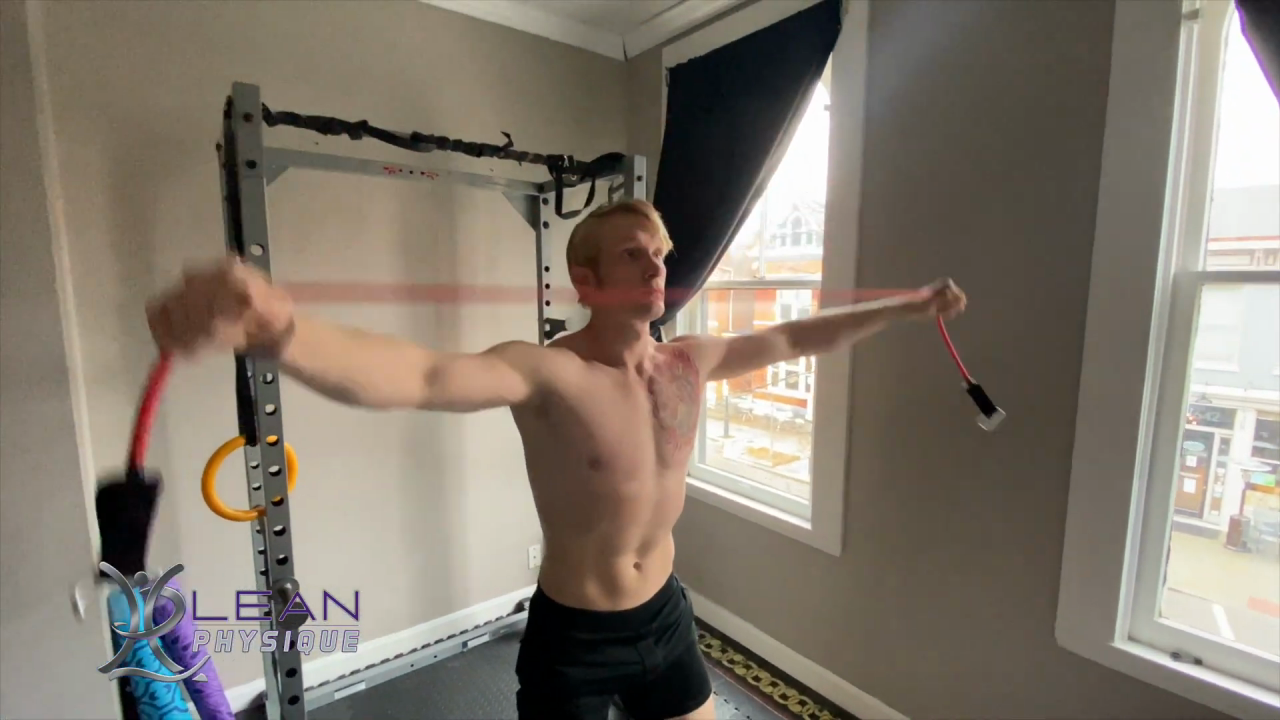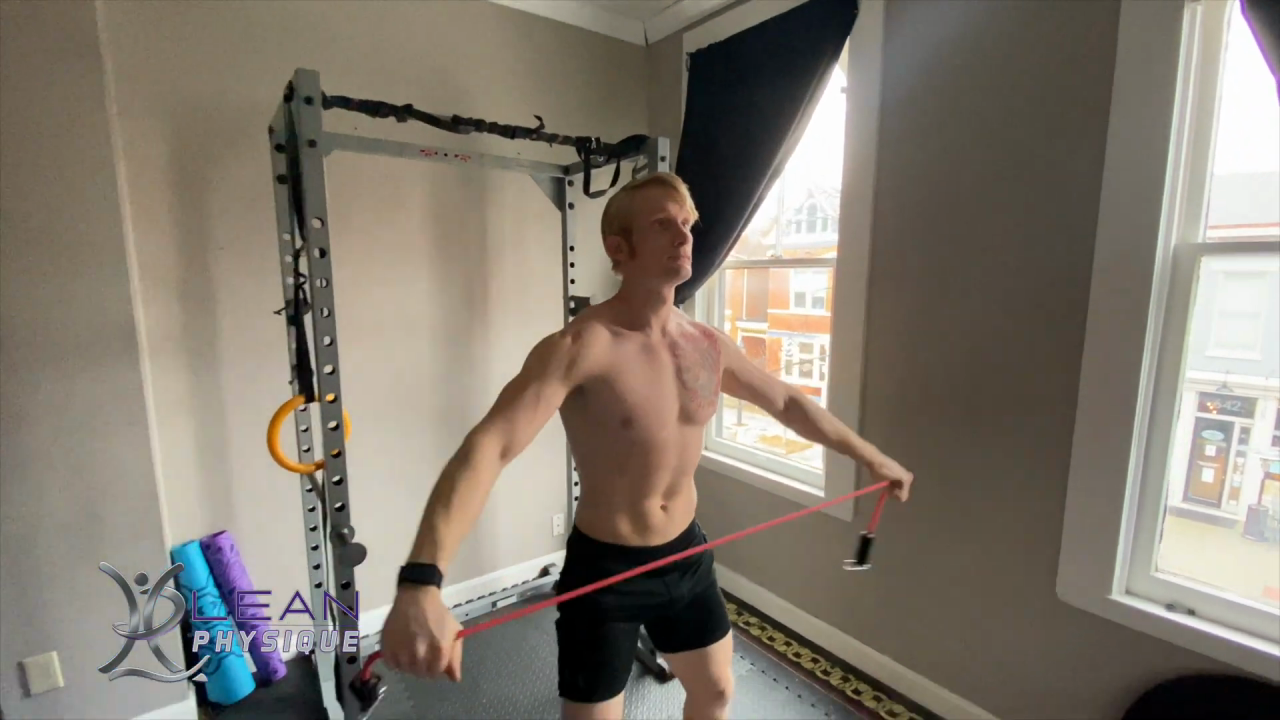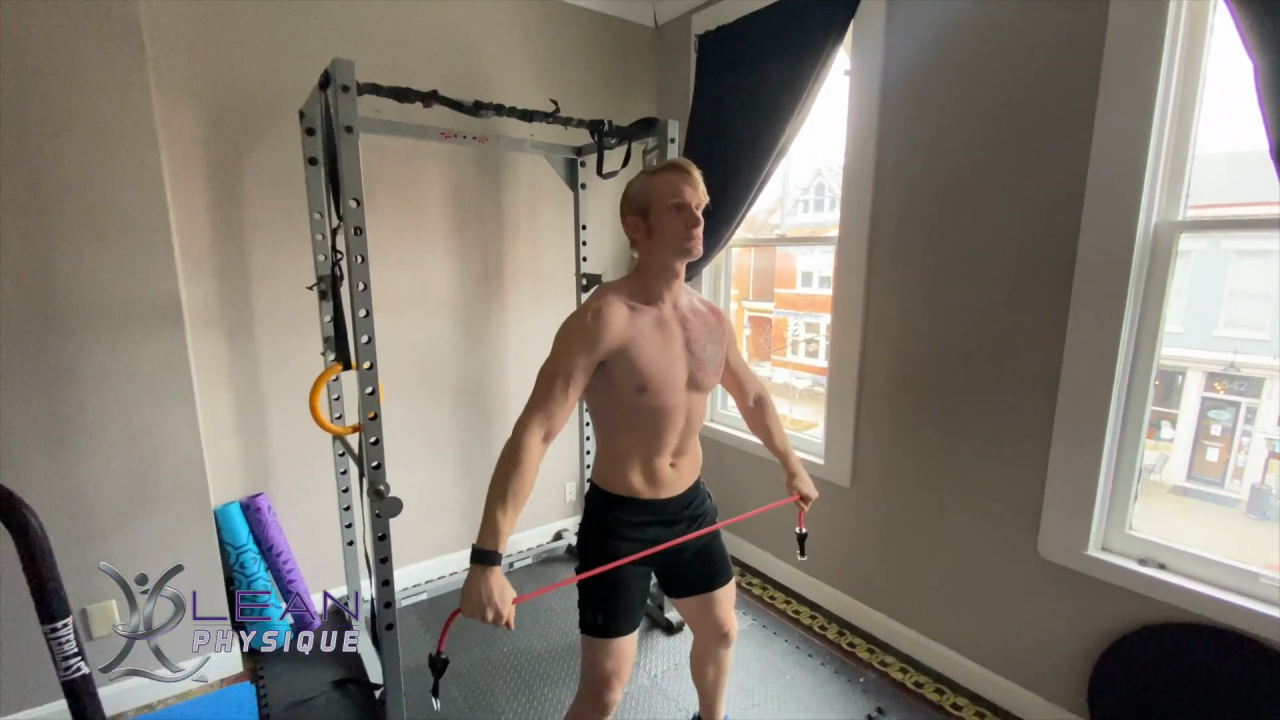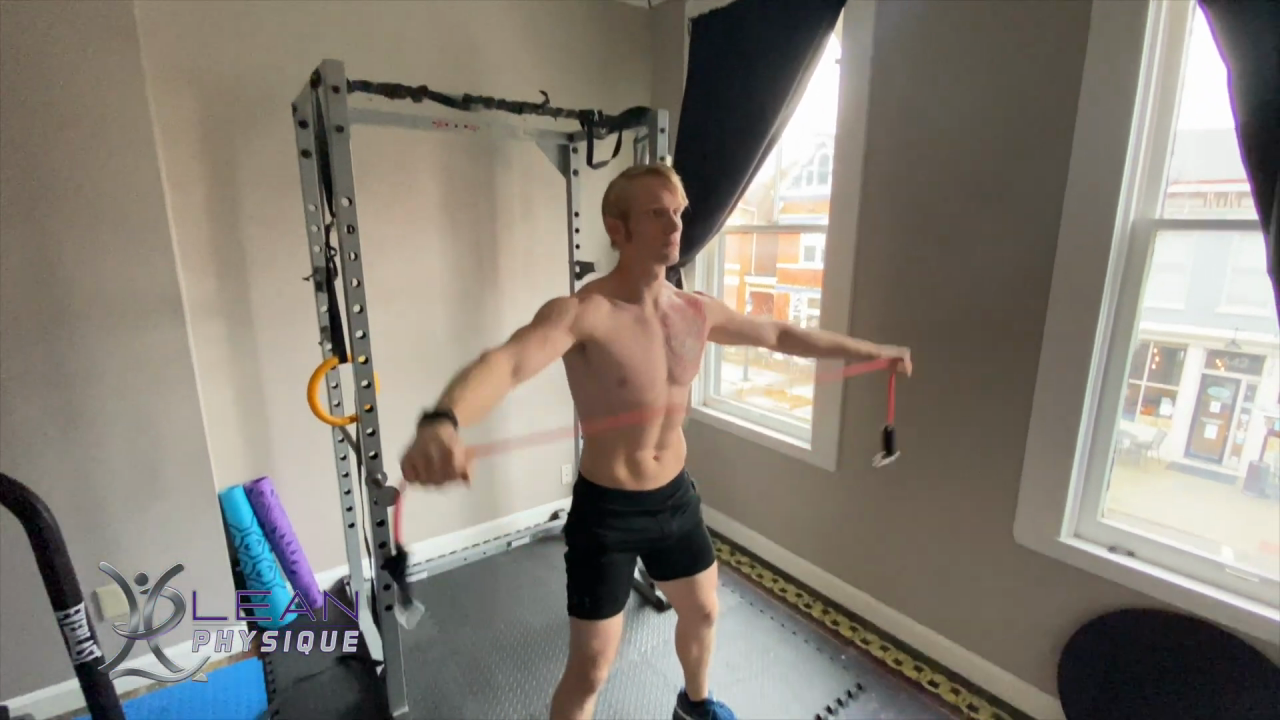
dt=0.5s
person 1, frame 1
left shoulder: (688, 361)
right shoulder: (545, 374)
left elbow: (796, 335)
right elbow: (417, 375)
left wrist: (911, 305)
left hip: (661, 615)
right hip: (570, 640)
person 1, frame 2
left shoulder: (709, 344)
right shoulder: (579, 348)
left elbow: (788, 402)
right elbow: (487, 447)
left wrist: (870, 457)
right wrist: (421, 583)
left hip: (684, 557)
right hip: (604, 569)
person 1, frame 3
left shoulder: (712, 320)
right shoulder: (601, 320)
left elbow: (754, 399)
right elbow: (532, 435)
left wrist: (793, 467)
right wrist: (486, 561)
left hip: (691, 508)
right hip: (619, 521)
left knee: (720, 632)
person 1, frame 4
left shoulder: (697, 310)
right shoulder: (583, 313)
left elbow: (780, 333)
right elbow: (505, 363)
right wrist: (440, 423)
left hip: (676, 498)
right hip: (606, 510)
left knee: (703, 612)
right knee: (591, 668)
